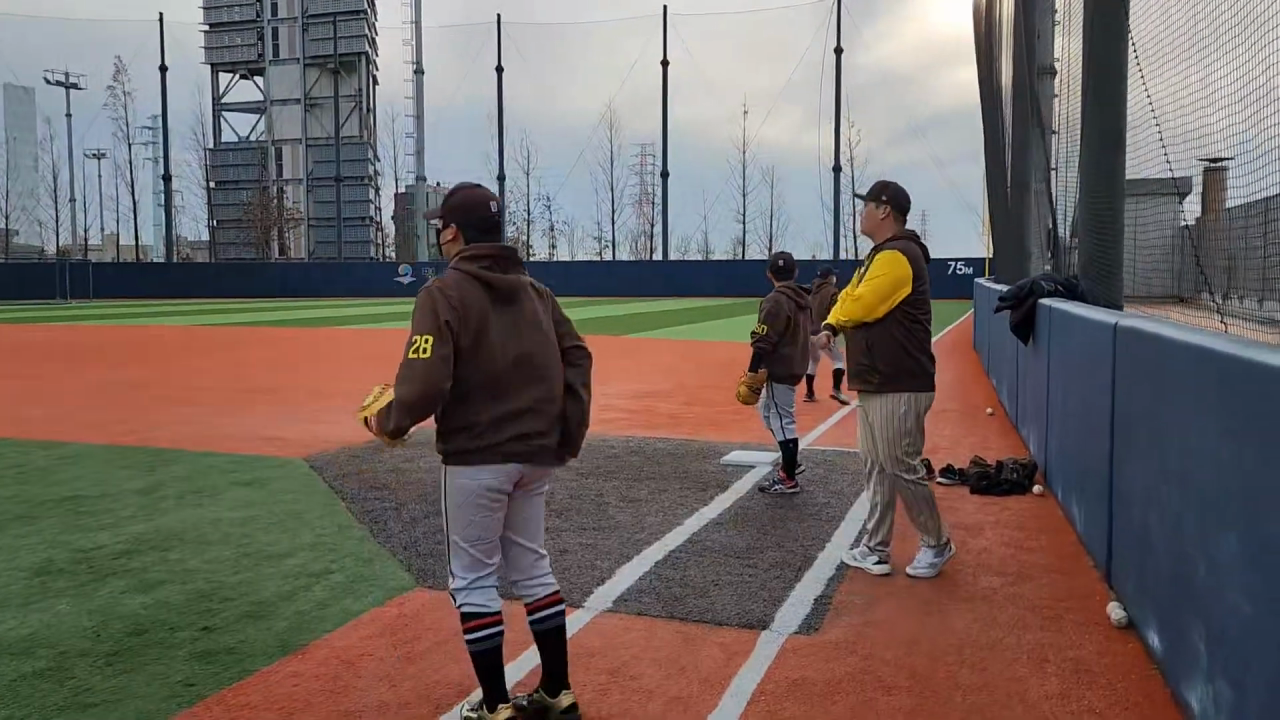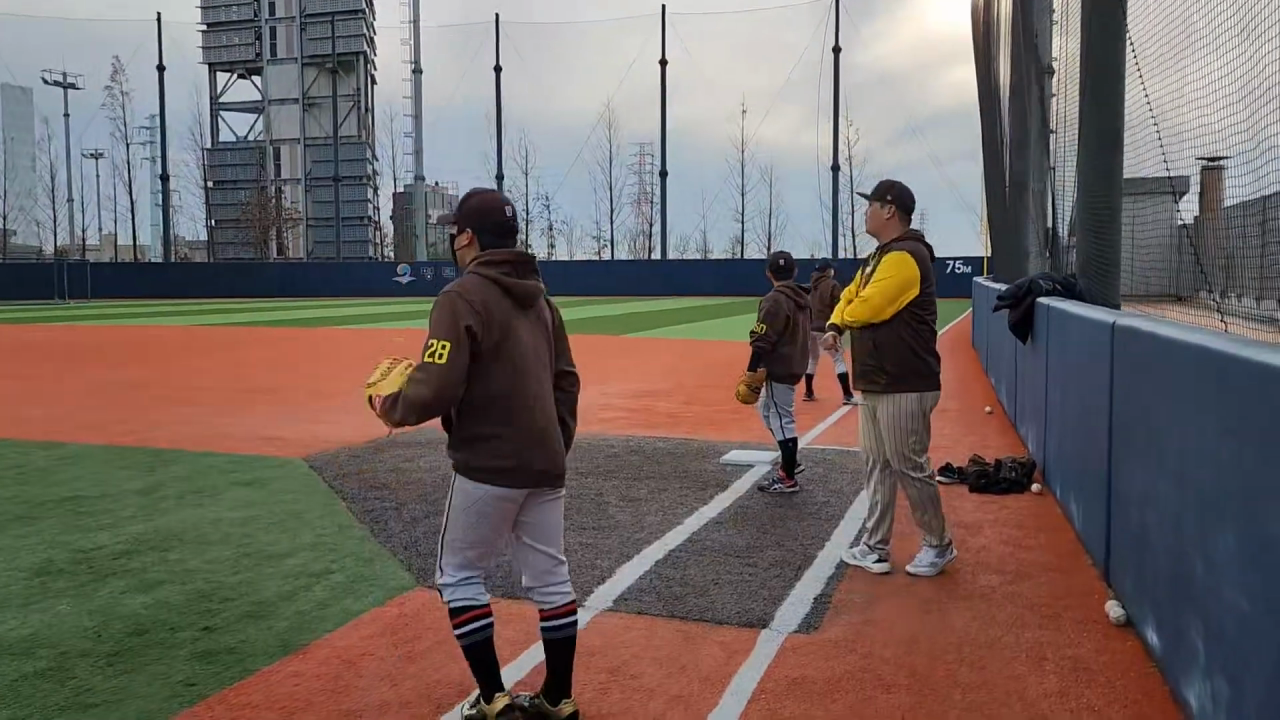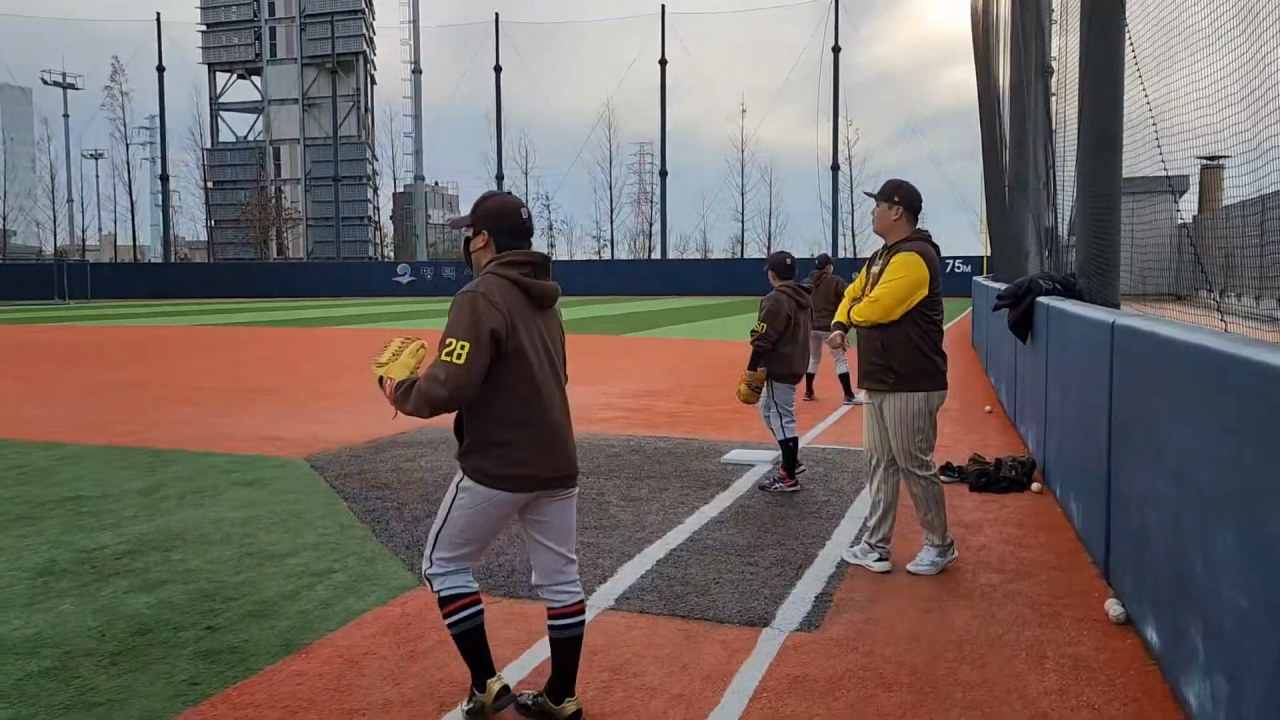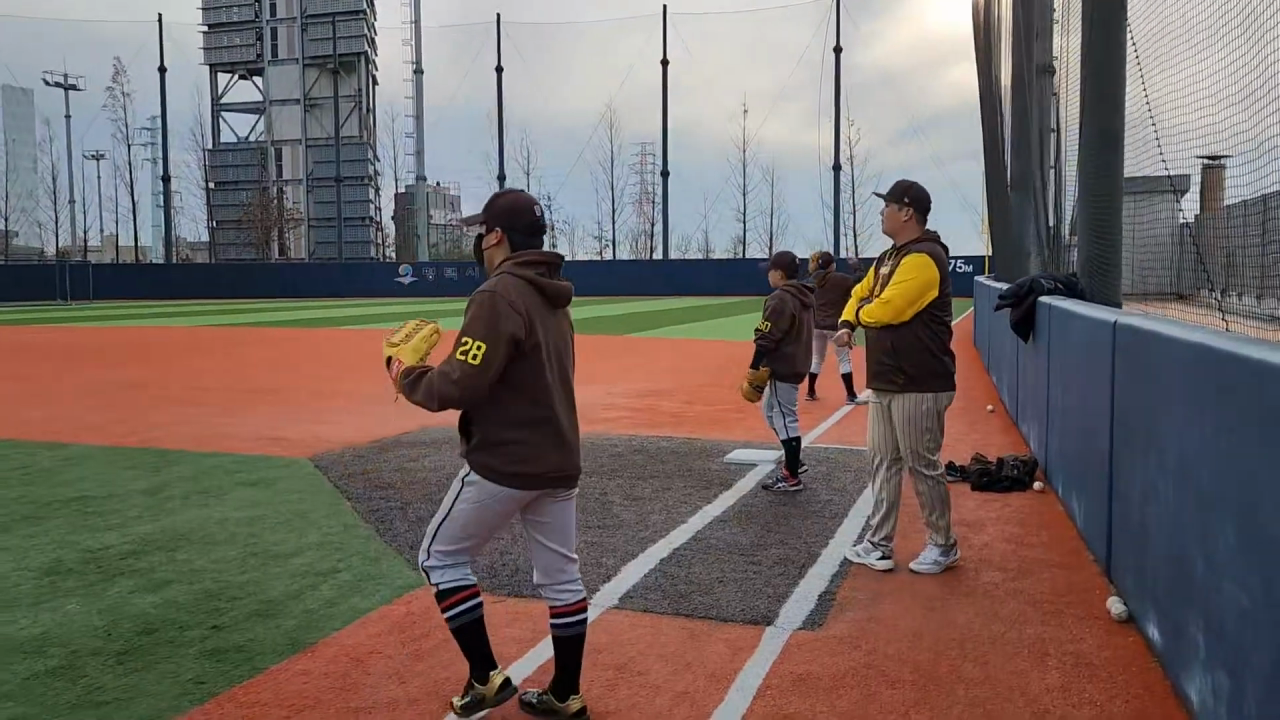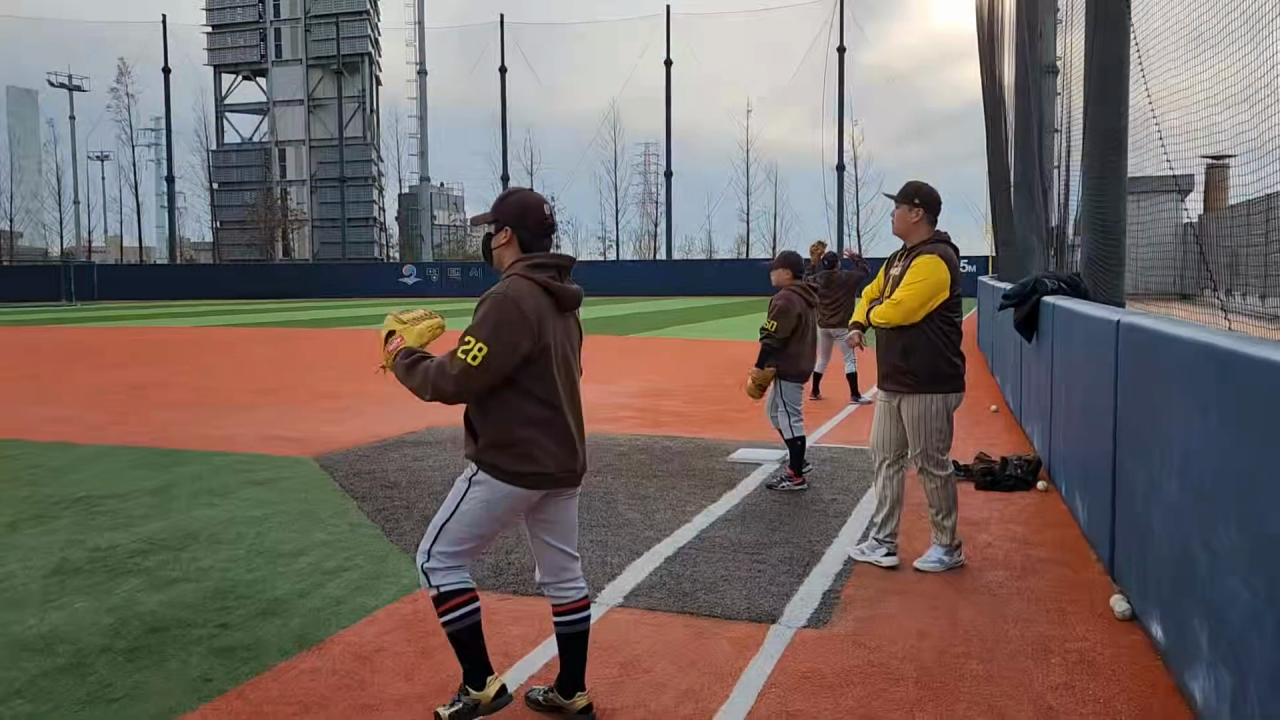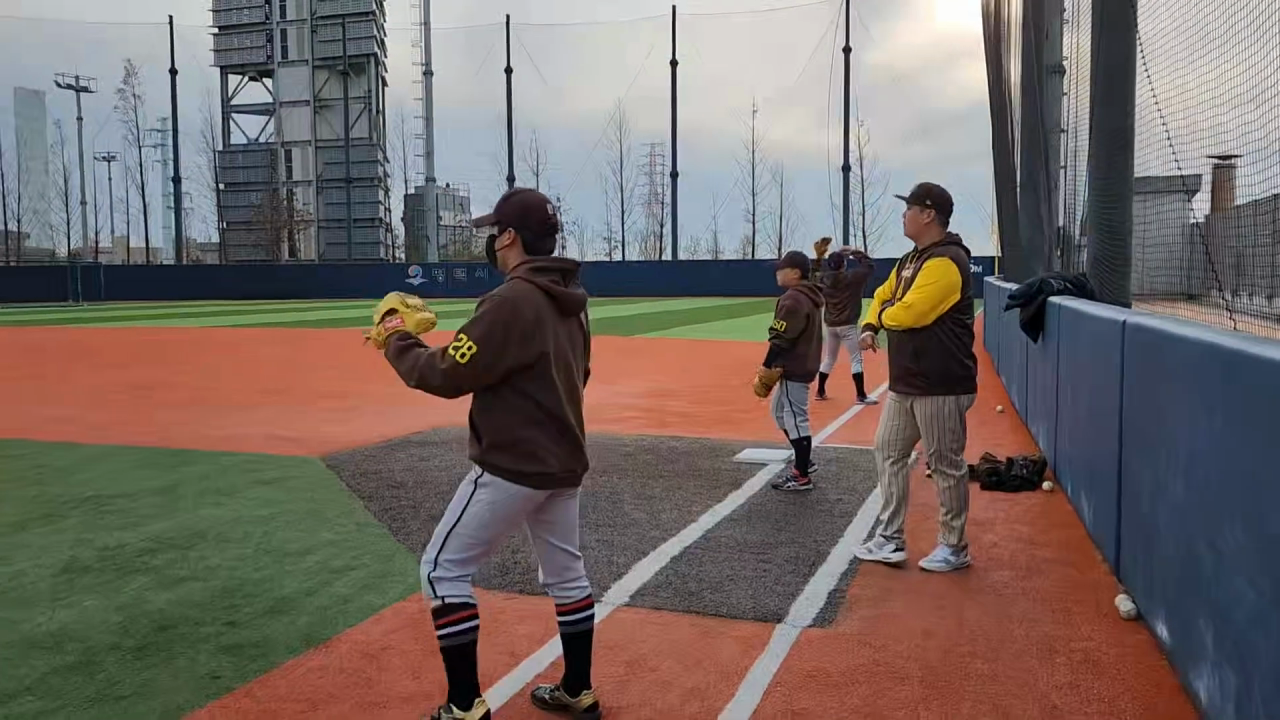
dt=0.1s
person 1, frame 1
left shoulder: (443, 292)
right shoulder: (530, 289)
left elbow: (424, 386)
right elbow: (576, 358)
left wrist: (388, 421)
right wrist: (568, 434)
left hip: (478, 458)
right hip: (538, 451)
left knee: (473, 580)
right knee: (531, 567)
person 1, frame 2
left shoulder: (461, 296)
right shoulder: (538, 297)
left elbow: (436, 390)
right elbow: (565, 378)
left wrist: (391, 407)
left hip: (487, 466)
right hip: (545, 464)
left knee: (460, 575)
right knee: (550, 576)
person 1, frame 3
left shoulder: (481, 297)
right shoulder: (542, 299)
left elbow: (448, 388)
left wrist: (402, 391)
left hip: (494, 467)
right hip: (557, 463)
left knee: (444, 563)
right knee: (560, 578)
person 1, frame 4
left shoulder: (497, 296)
right shoulder: (555, 299)
left elbow: (461, 385)
left wrist: (408, 377)
left hip: (500, 465)
right hip: (559, 463)
left knee: (441, 556)
right knee: (562, 576)
left ankle: (486, 677)
person 1, frame 5
left shoulder: (509, 299)
right shoulder: (563, 299)
left elbow: (459, 381)
left wrist: (409, 361)
left hip: (507, 466)
right hip: (562, 463)
left knee: (438, 559)
right knee: (564, 575)
person 1, frame 6
left shoulder: (509, 301)
right shoulder: (571, 302)
left elbow: (447, 375)
left wrist: (399, 343)
left hip: (509, 467)
right hip: (563, 463)
left knee: (444, 569)
right knee: (567, 574)
person 2, frame 1
left shoulder: (898, 256)
right shoulder: (877, 256)
left elbow: (859, 307)
right elbow: (848, 299)
left wrist: (841, 315)
right wrist: (830, 327)
left hip: (900, 385)
right hip: (873, 382)
left knee: (903, 469)
right knee: (878, 467)
left ankle: (937, 544)
right ankle: (875, 549)
person 2, frame 2
left shoulder: (905, 257)
right shoulder: (879, 257)
left elbow: (867, 309)
right elbow: (850, 297)
left wrist: (846, 314)
right wrist: (835, 326)
left hip: (905, 385)
right hip: (876, 382)
left knee: (908, 468)
right knee: (879, 466)
left ankle: (938, 545)
right ankle: (875, 547)
person 2, frame 3
left shoulder: (913, 258)
right shoulder: (880, 257)
left elbow: (875, 309)
right elbow: (854, 295)
left wrist: (853, 313)
right wrist: (840, 325)
left hip: (911, 384)
right hip: (879, 381)
left knee: (916, 466)
right knee: (881, 463)
left ankle: (940, 546)
right ankle: (875, 546)
person 2, frame 4
left shoulder: (924, 259)
right shoulder: (888, 257)
left elbow: (886, 310)
right elbow: (861, 294)
left wrist: (862, 313)
right wrist: (847, 324)
left hip: (919, 385)
right hip: (886, 382)
left knee: (922, 466)
right knee: (884, 462)
left ankle: (943, 545)
right ankle: (878, 545)
person 2, frame 5
left shoulder: (935, 260)
right shoulder: (899, 259)
left elbow: (897, 311)
right elbow: (872, 295)
left wrist: (873, 312)
right wrist: (859, 325)
left hip: (930, 384)
right hip: (894, 382)
left knee: (933, 465)
right knee: (886, 457)
left ankle: (947, 546)
right ankle: (883, 542)
person 2, frame 6
left shoulder: (946, 262)
right shoulder: (910, 260)
left elbow: (909, 313)
right elbow: (883, 296)
left wrist: (883, 314)
right wrist: (870, 327)
left hip: (941, 386)
right hip: (905, 383)
left knee: (946, 466)
right knee: (889, 454)
left ankle: (954, 547)
right ankle: (890, 540)
person 3, frame 1
left shoulder: (775, 301)
right shoulder: (802, 300)
left elbow: (763, 341)
left wrist: (752, 372)
left hip: (779, 370)
right hip: (793, 366)
left knee: (782, 420)
right knee: (768, 411)
left ankle: (788, 479)
right ankle: (790, 462)
person 3, frame 2
left shoulder: (774, 300)
right shoulder: (801, 299)
left elbow: (762, 340)
left wrist: (751, 372)
left hip: (779, 369)
right hip: (793, 365)
left knee: (782, 420)
right knee: (767, 410)
left ankle: (788, 478)
right ankle: (790, 462)
person 3, frame 3
left shoulder: (775, 300)
right shoulder: (801, 299)
left elbow: (763, 339)
left wrist: (751, 370)
left hip: (780, 369)
right hip: (792, 365)
left knee: (782, 419)
right knee: (768, 410)
left ankle: (789, 477)
right ankle: (791, 462)
person 3, frame 4
left shoulder: (779, 299)
right shoulder: (804, 298)
left elbow: (766, 338)
left wrist: (753, 369)
left hip: (782, 368)
right hip: (795, 365)
left knee: (785, 418)
right knee: (771, 411)
left ankle: (791, 477)
right ankle: (793, 461)
person 3, frame 5
left shoulder: (785, 299)
right shoulder: (805, 298)
left elbow: (772, 337)
left wrist: (759, 367)
left hip: (787, 368)
right hip: (797, 365)
left knee: (789, 418)
right knee: (776, 411)
left ankle: (796, 476)
right ankle: (798, 461)
person 3, frame 6
left shoulder: (792, 299)
right shoulder: (810, 298)
left elbow: (781, 337)
left wrist: (766, 367)
left hip: (793, 368)
right hip: (802, 365)
left knee: (795, 418)
right knee: (781, 412)
left ankle: (801, 476)
right ankle: (803, 461)
